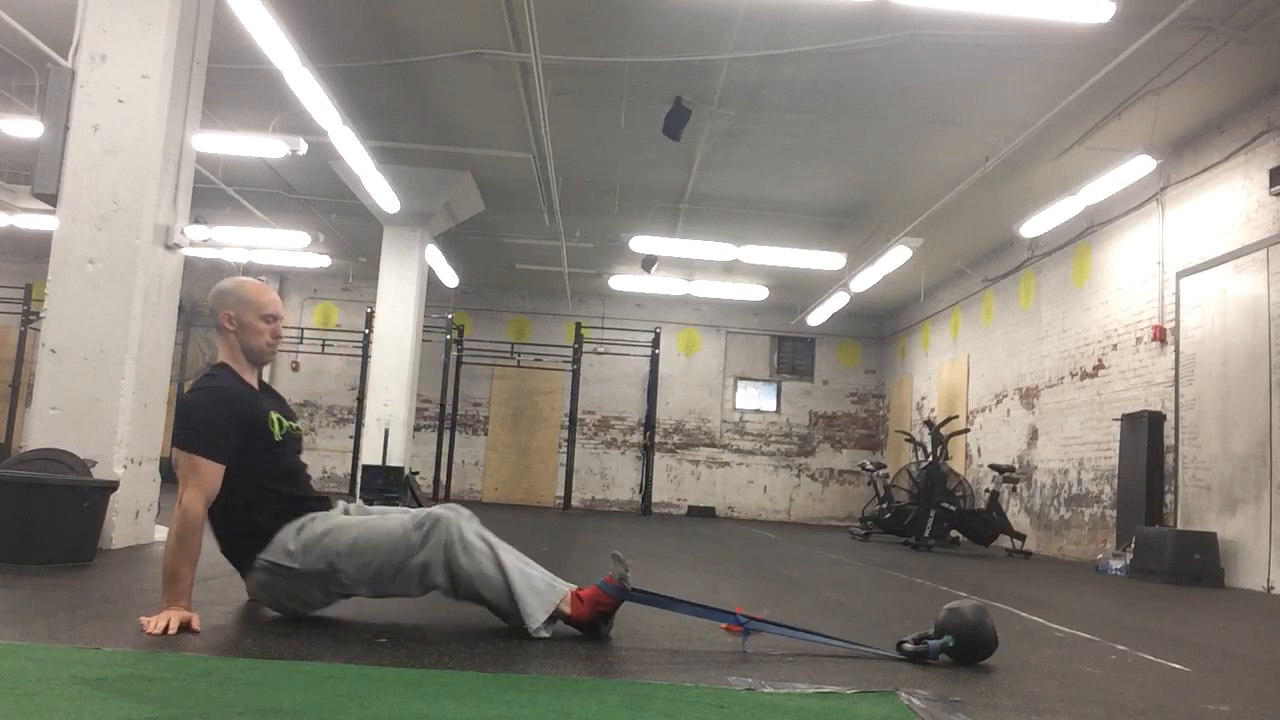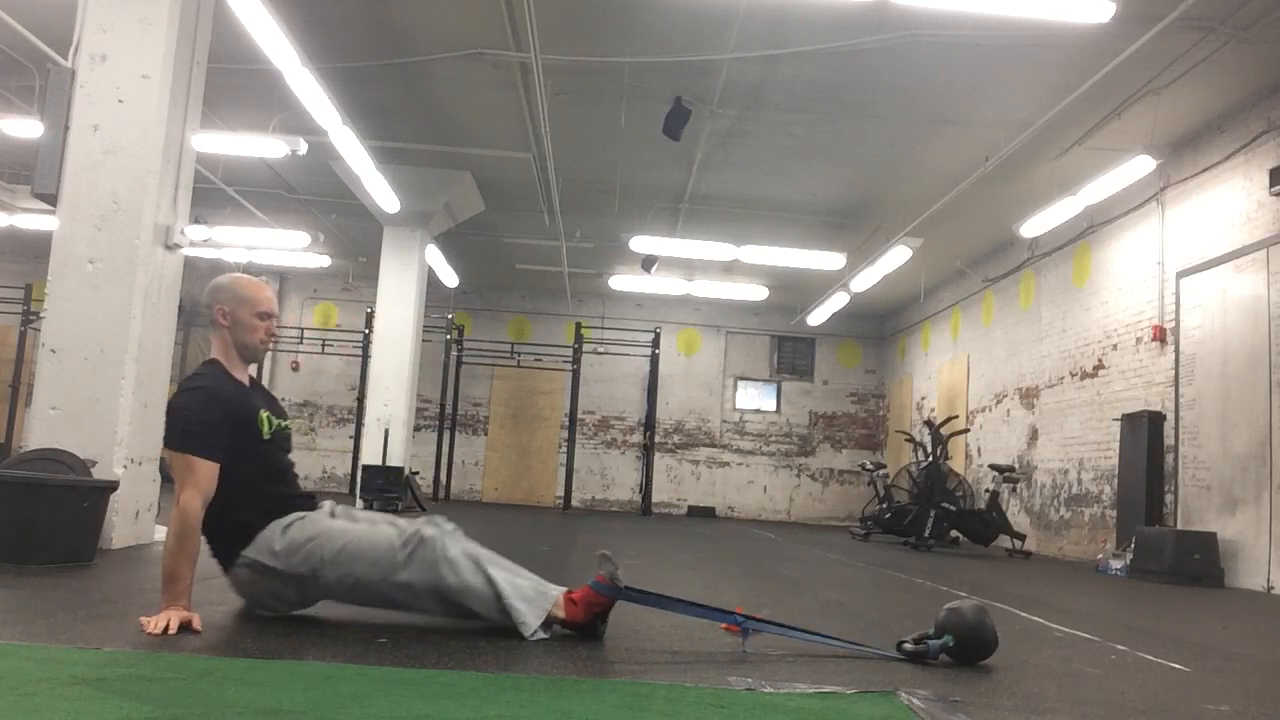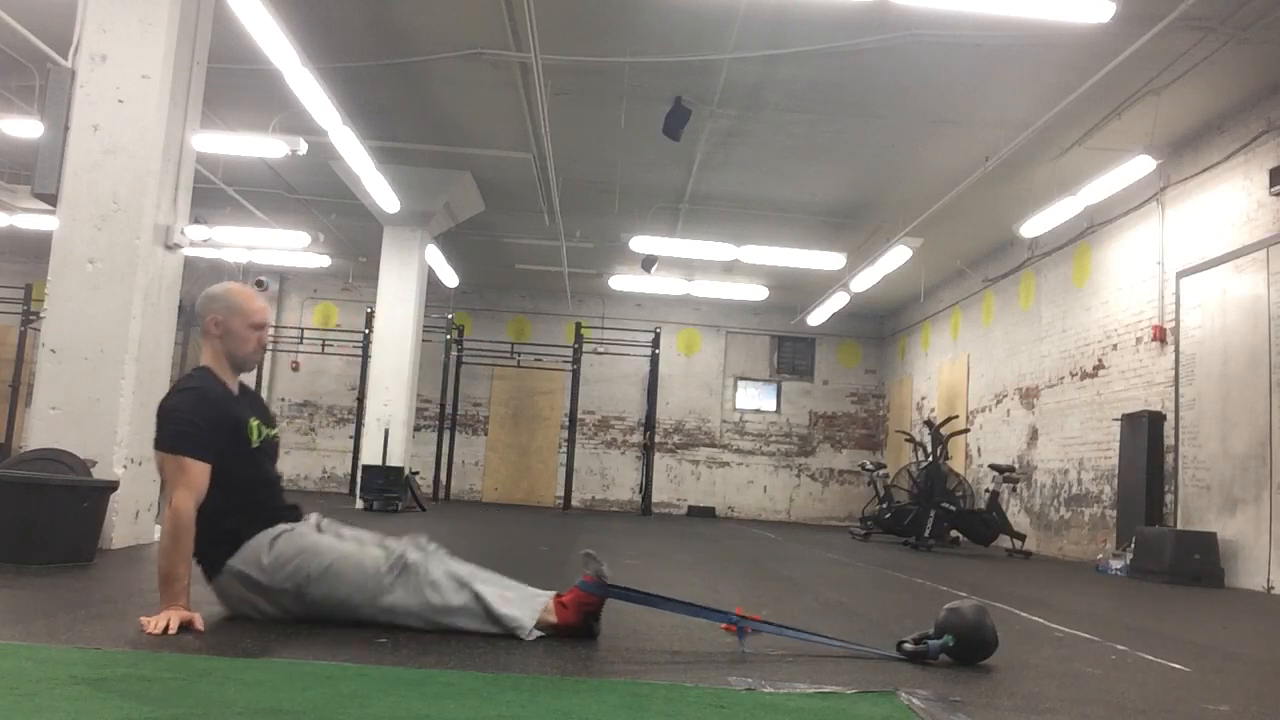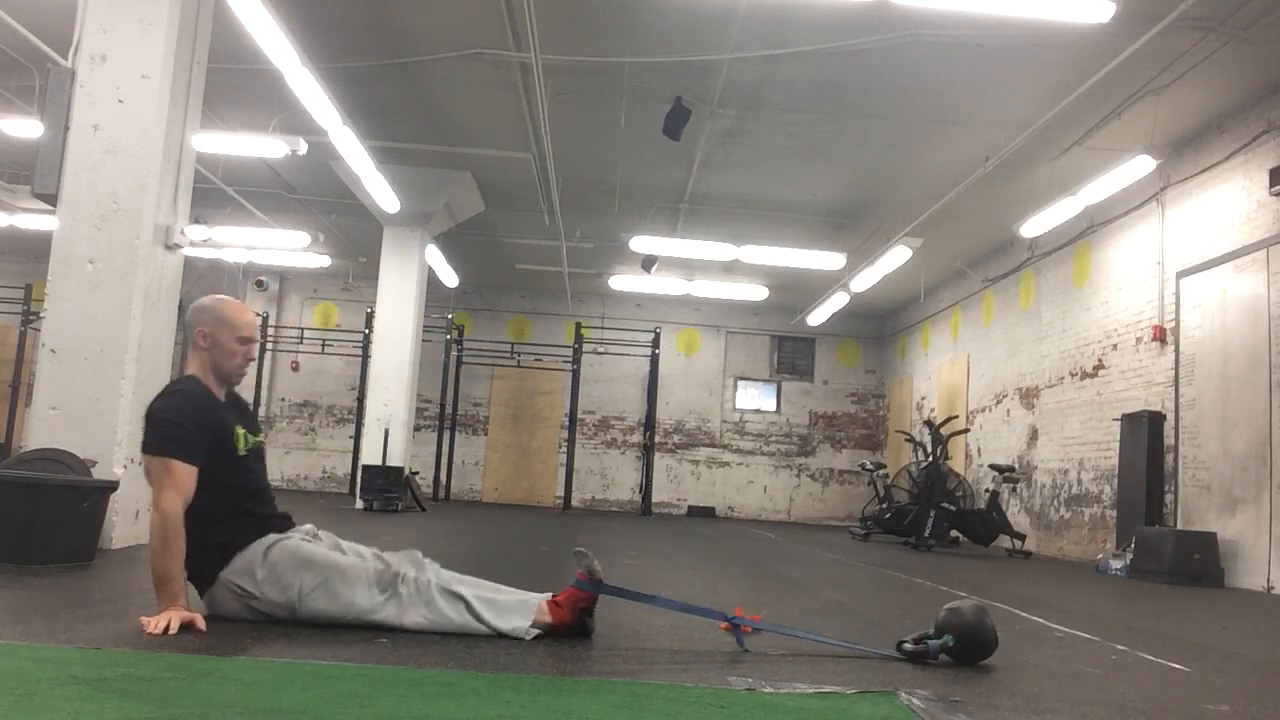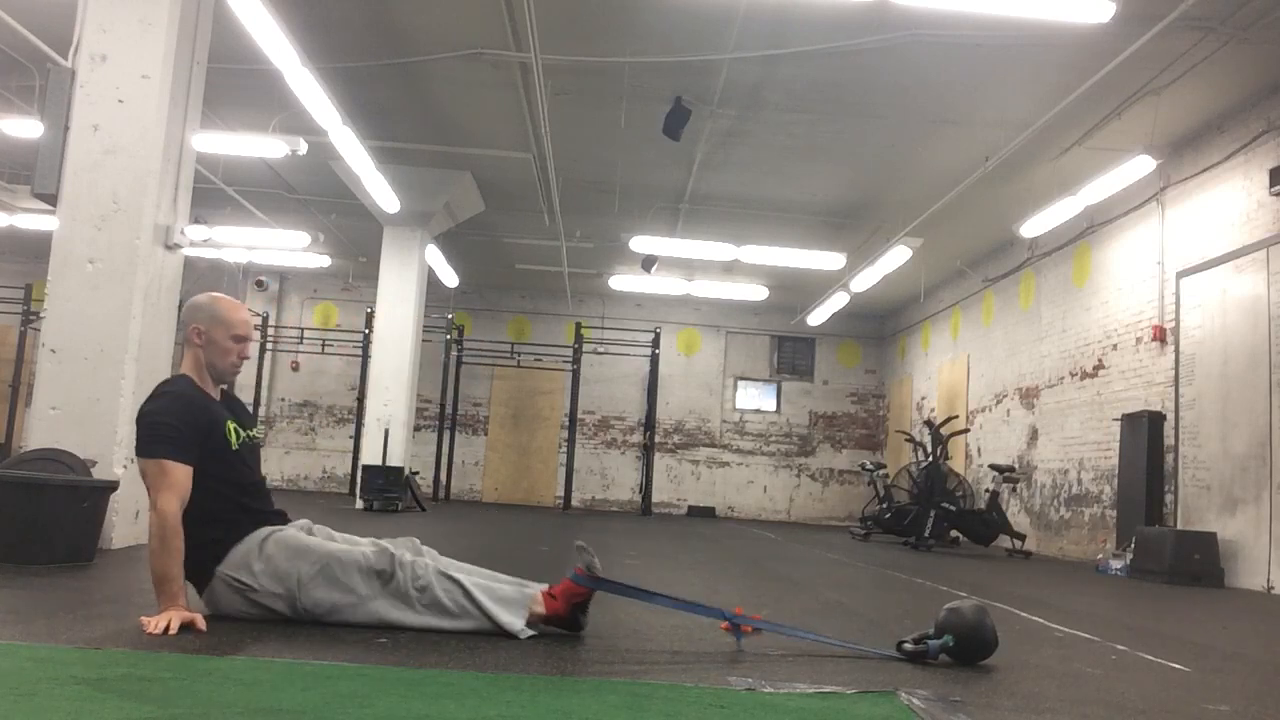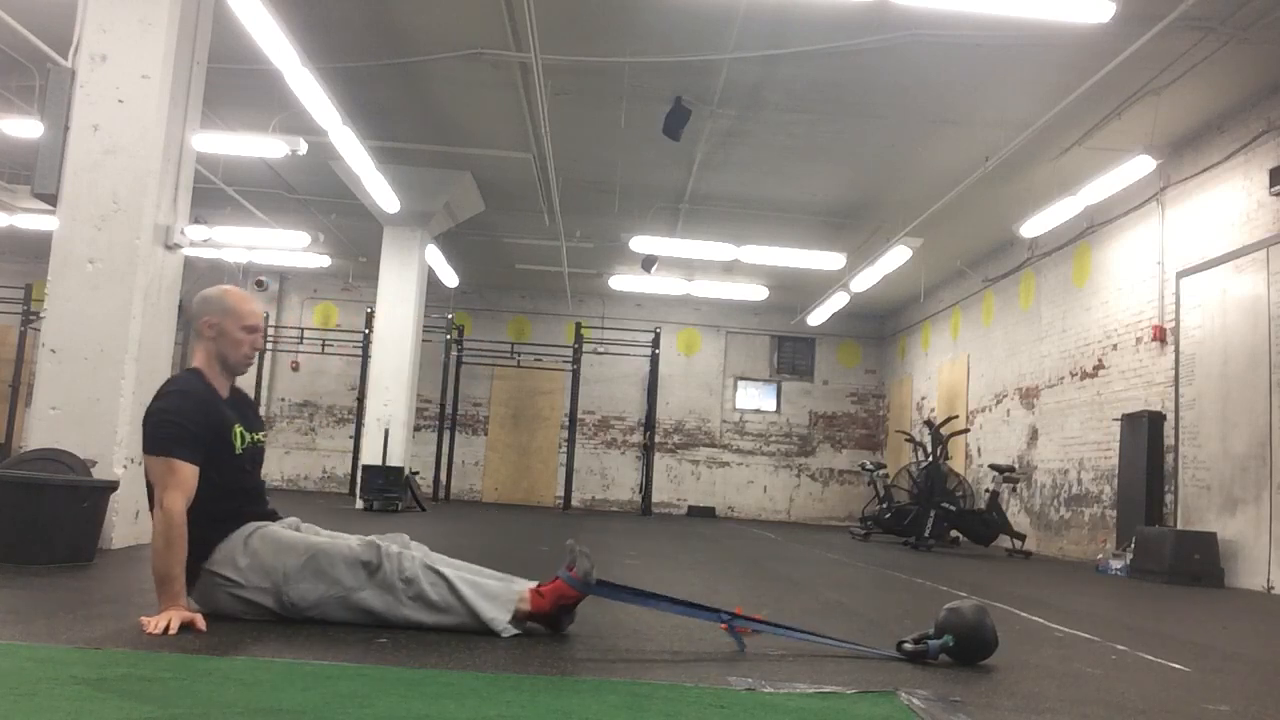
dt=0.1s
person 1, frame 1
left shoulder: (262, 394)
right shoulder: (212, 398)
right elbow: (192, 502)
left wrist: (260, 577)
right wrist: (176, 602)
left hip: (321, 521)
right hip: (286, 549)
left knee: (445, 525)
right knee: (445, 529)
left ankle: (559, 601)
right ankle: (571, 606)
person 1, frame 2
left shoulder: (252, 392)
right shoulder: (203, 397)
right elbow: (190, 502)
right wrist: (176, 603)
left hip: (309, 520)
right hip: (270, 550)
left knee: (431, 535)
right knee: (423, 550)
left ankle: (554, 603)
right ankle: (564, 610)
person 1, frame 3
left shoulder: (245, 400)
right shoulder: (193, 402)
right elbow: (182, 505)
right wrist: (174, 602)
left hip: (291, 531)
right hip: (247, 560)
left knee: (412, 555)
right knee: (401, 578)
left ankle: (551, 608)
right ankle: (555, 615)
person 1, frame 4
left shoulder: (233, 407)
right shoulder: (180, 408)
right elbow: (169, 507)
right wrist: (173, 603)
left hip: (284, 540)
right hip: (243, 570)
left knee: (403, 569)
right knee: (390, 590)
left ankle: (546, 609)
right ankle: (551, 615)
person 1, frame 5
left shoulder: (227, 405)
right shoulder: (172, 407)
right elbow: (166, 507)
right wrist: (172, 602)
left hip: (276, 536)
right hip: (239, 563)
left knee: (403, 557)
right knee: (388, 573)
left ankle: (543, 601)
right ankle: (545, 606)
person 1, frame 6
left shoulder: (239, 404)
right shoulder: (180, 404)
right elbow: (172, 506)
right wrist: (173, 602)
left hip: (266, 534)
right hip: (227, 562)
left knee: (390, 552)
right knee: (375, 567)
left ankle: (529, 599)
right ankle: (532, 604)
